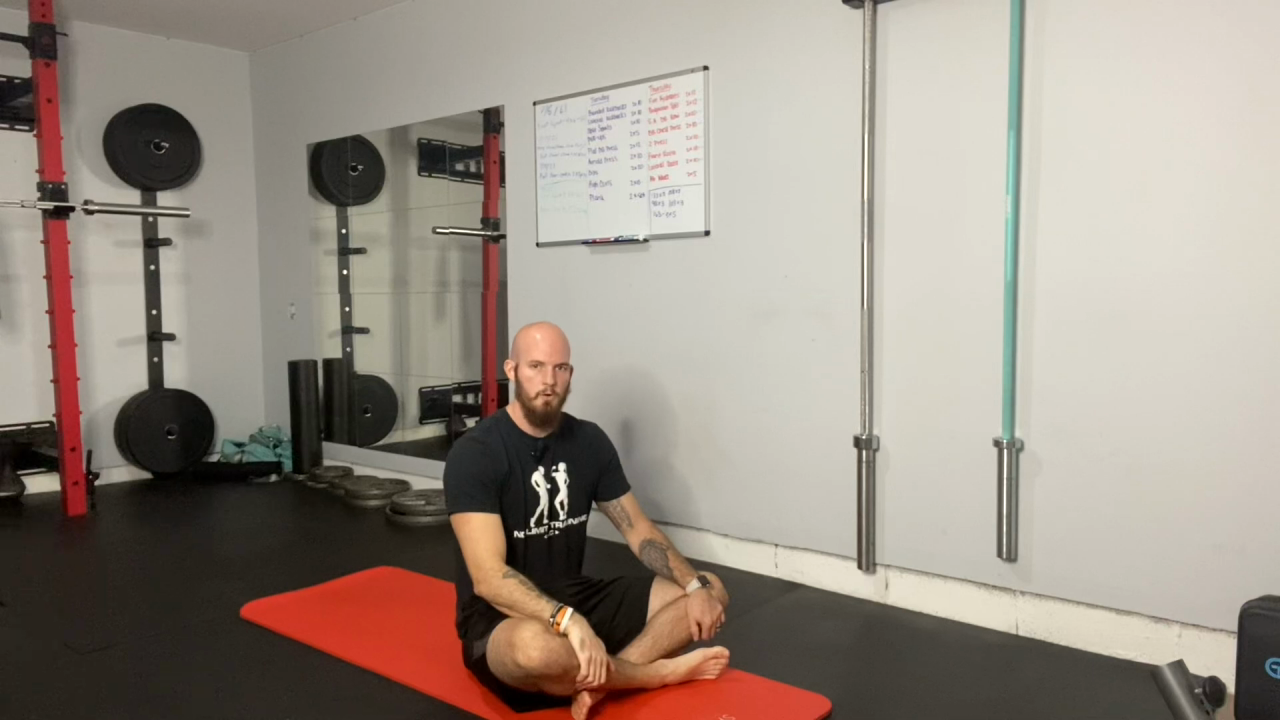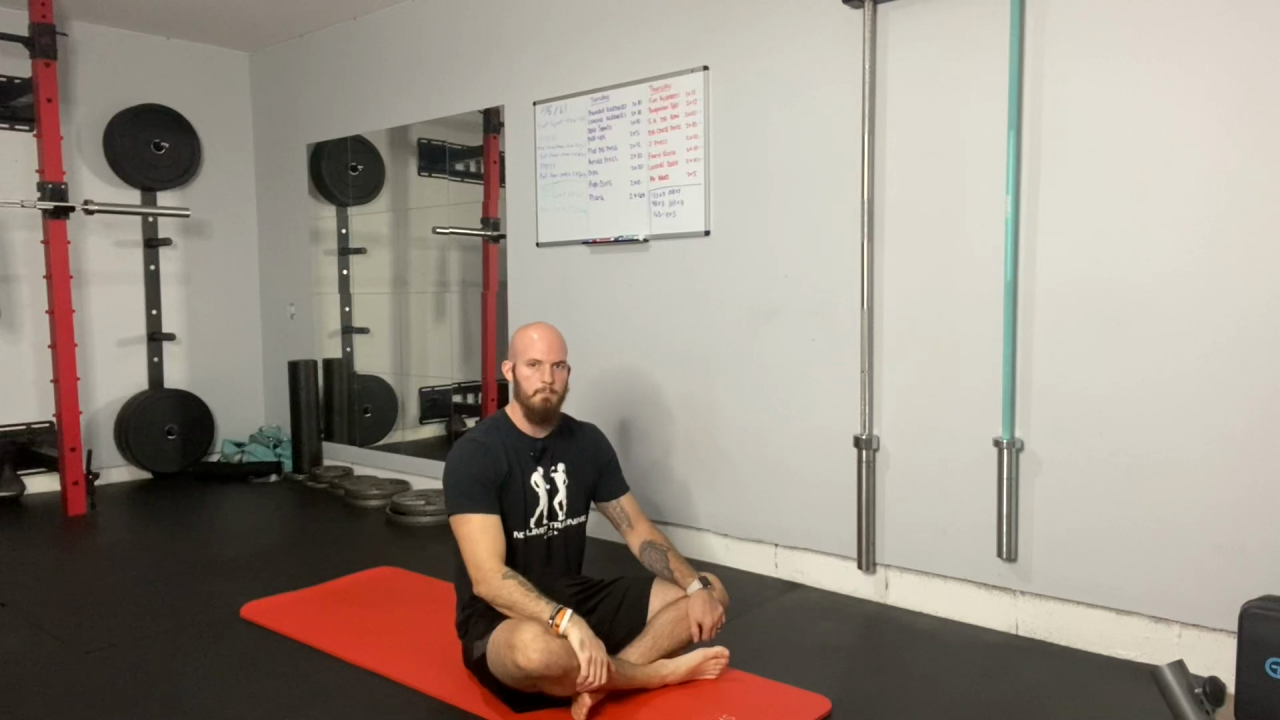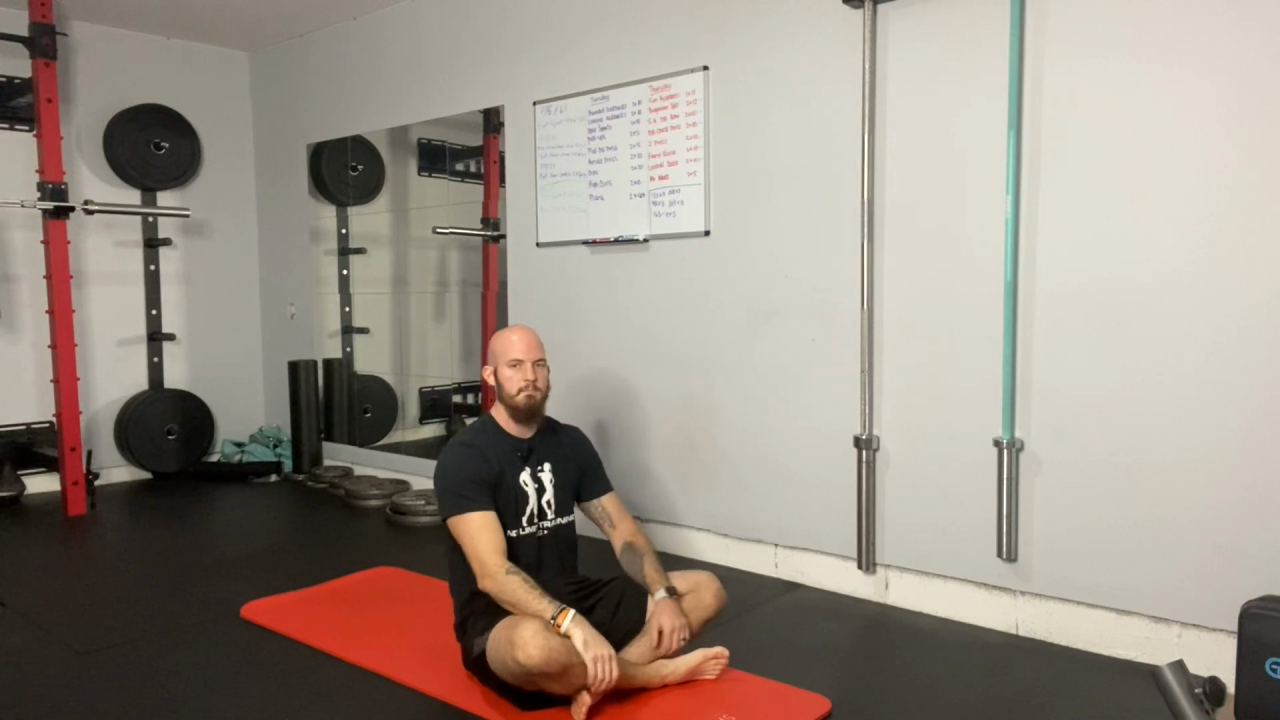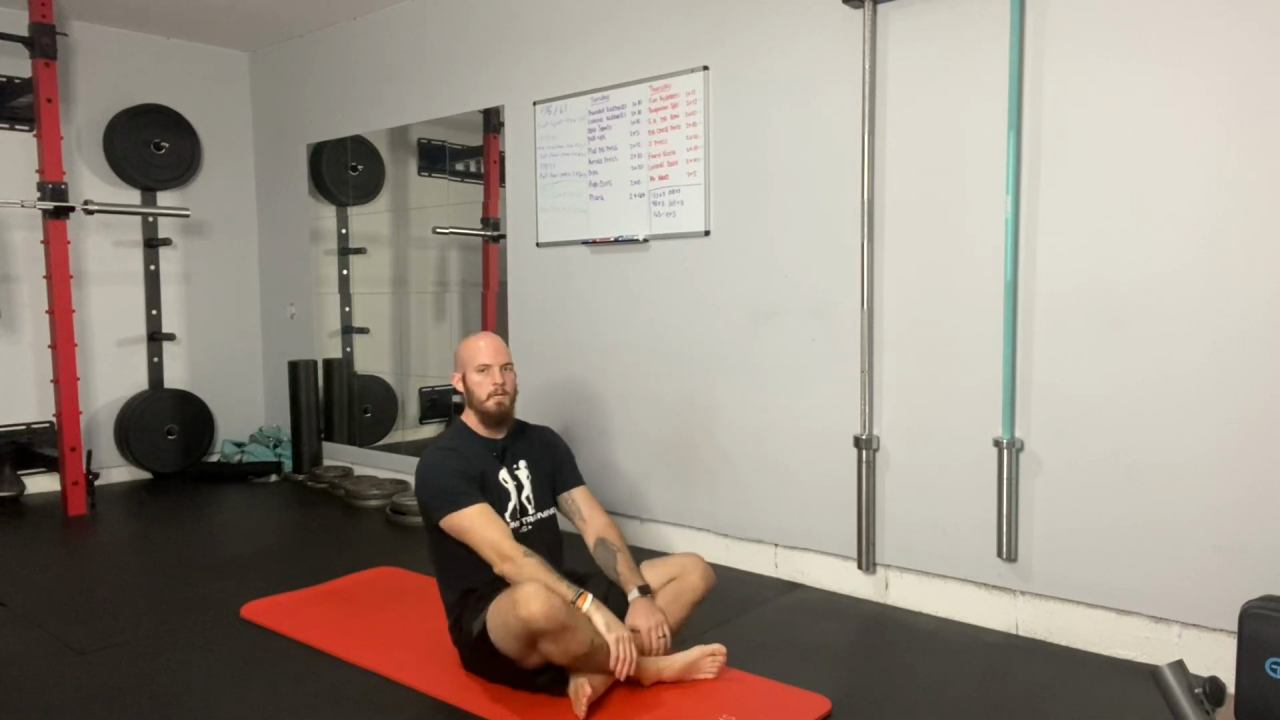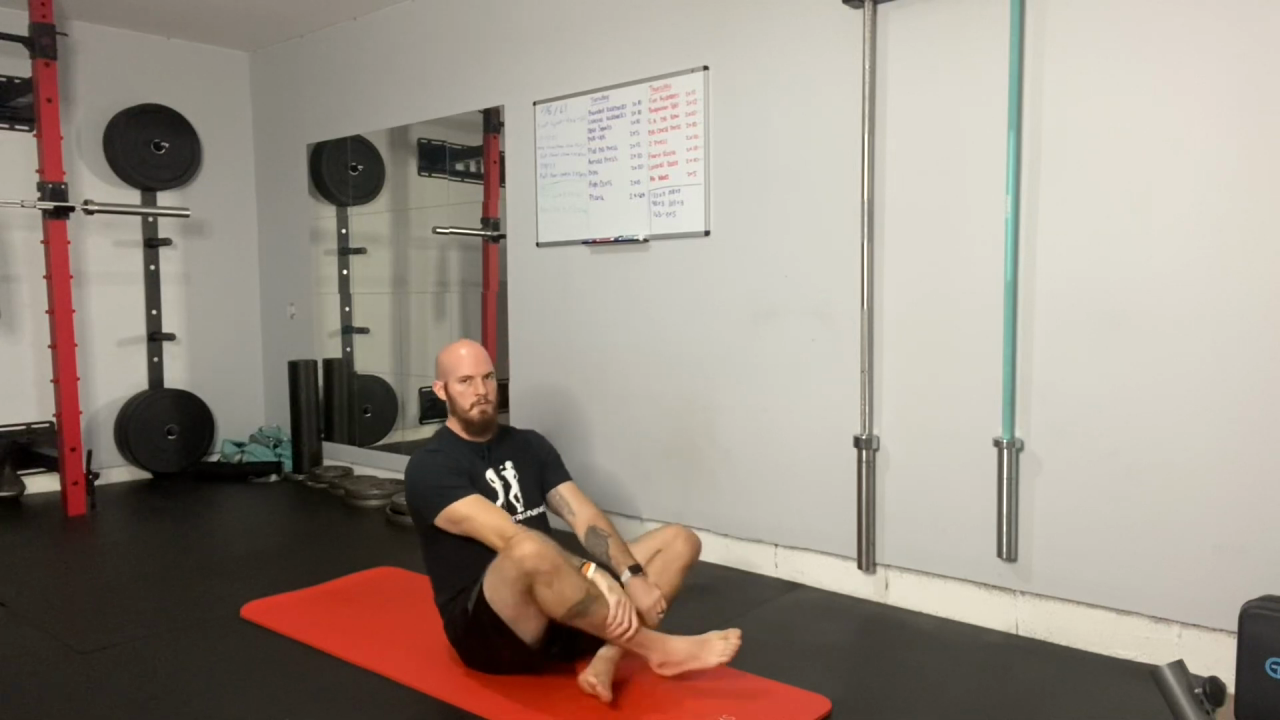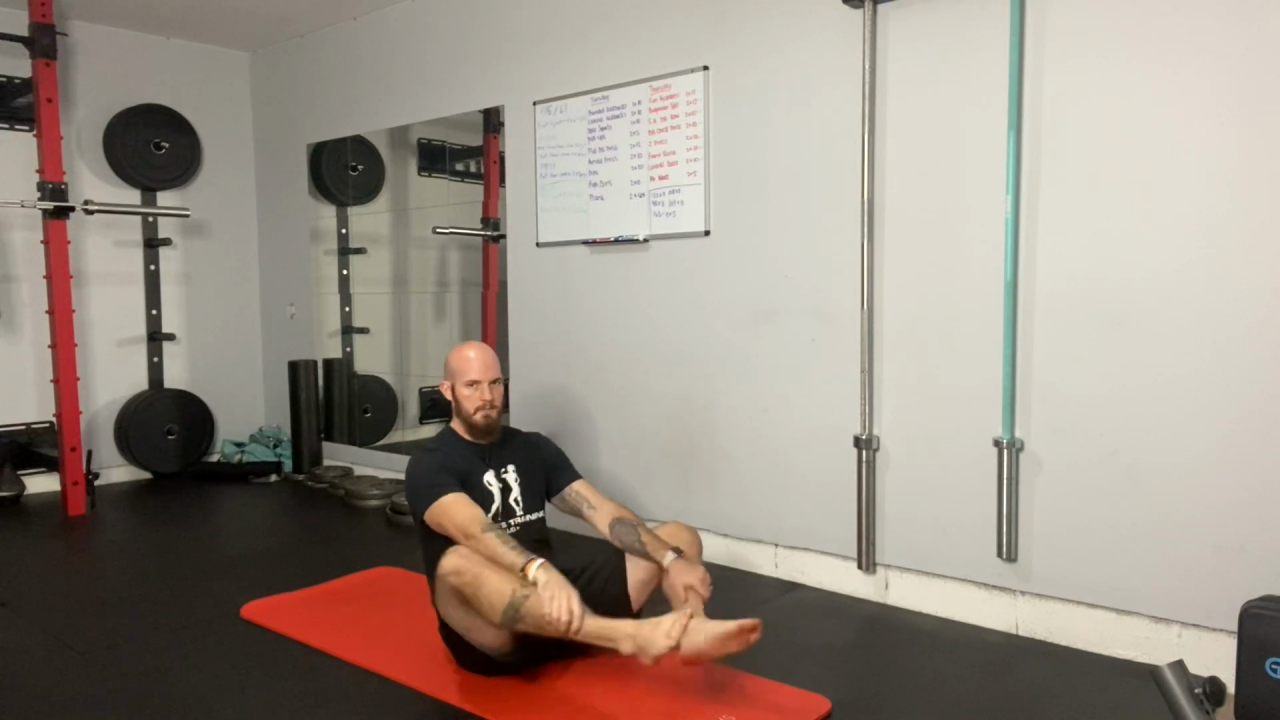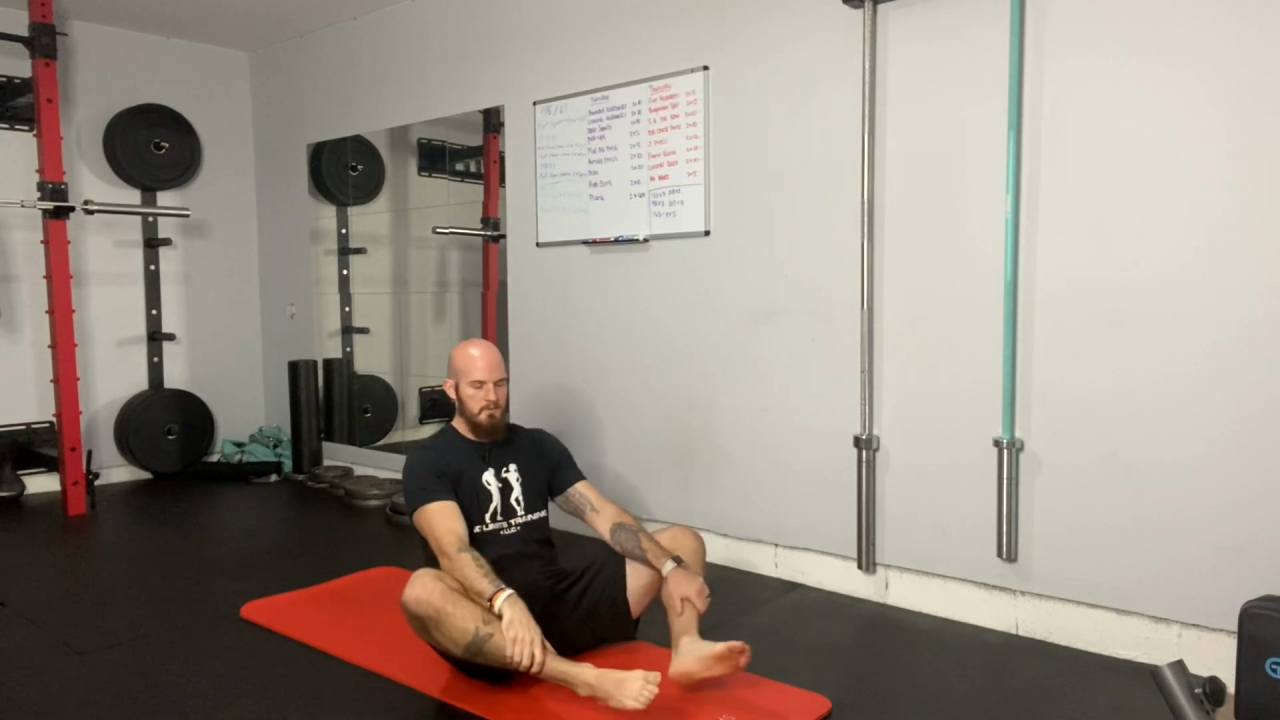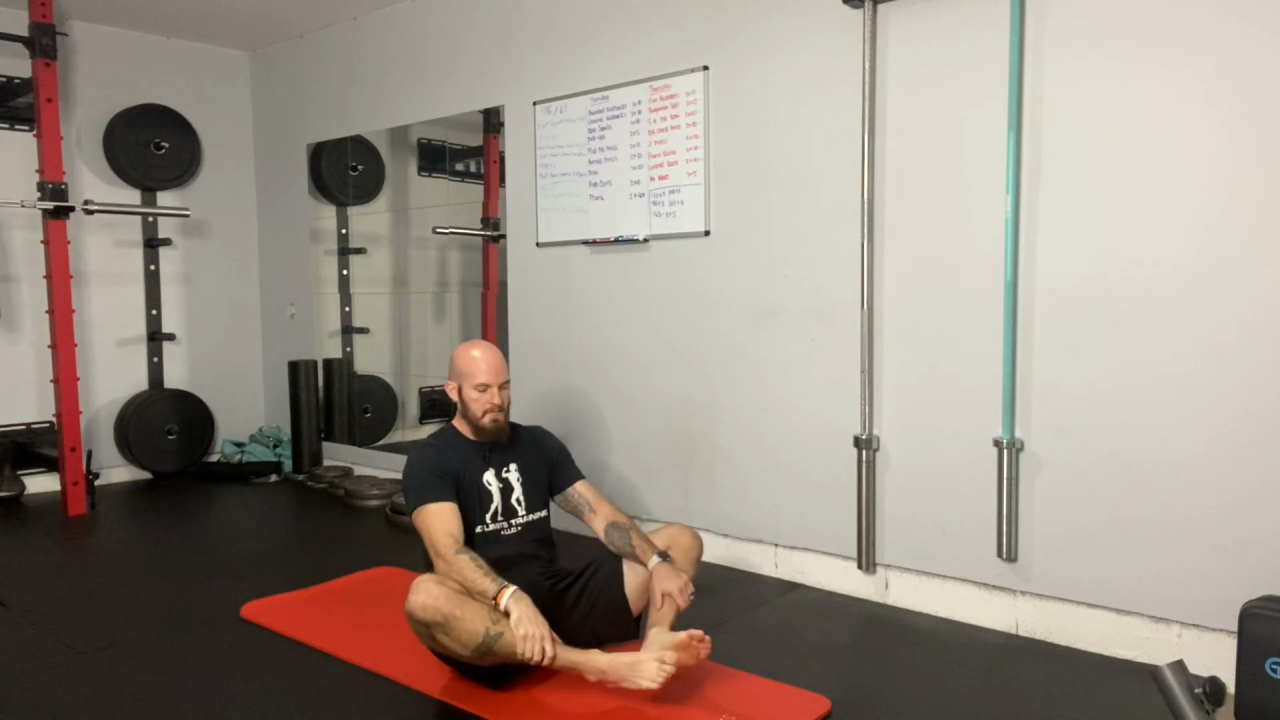
dt=0.4s
person 1, frame 1
left shoulder: (589, 441)
right shoulder: (475, 453)
left elbow: (638, 528)
right elbow: (489, 578)
left wrist: (694, 585)
right wrist: (568, 621)
left hip: (576, 595)
right hip: (501, 617)
left knee: (711, 591)
right knee: (534, 647)
left ankle: (599, 678)
right ankle: (658, 671)
person 1, frame 2
left shoulder: (587, 441)
right shoulder: (475, 454)
left elbow: (637, 529)
right elbow: (487, 578)
left wrist: (695, 586)
right wrist: (566, 623)
left hip: (574, 596)
right hip: (501, 618)
left knee: (711, 593)
right knee: (535, 650)
left ankle: (600, 680)
right ankle: (658, 671)
person 1, frame 3
left shoulder: (570, 442)
right shoulder: (465, 456)
left elbow: (622, 528)
right elbow: (492, 573)
left wrist: (665, 594)
right wrist: (571, 624)
left hip: (570, 595)
right hip: (498, 619)
left knee: (706, 591)
right knee: (536, 645)
left ankle: (599, 679)
right ankle: (655, 672)
person 1, frame 4
left shoulder: (543, 442)
right shoulder: (443, 462)
left elbow: (595, 524)
right elbow: (505, 558)
left wrist: (639, 595)
right wrist: (591, 608)
left hip: (557, 594)
right hip: (488, 619)
left knee: (694, 571)
right knee: (536, 603)
left ankle: (597, 673)
right ankle: (646, 667)
person 1, frame 5
left shoulder: (529, 444)
right shoulder: (430, 467)
left elbow: (585, 518)
right elbow: (508, 538)
left wrist: (633, 576)
right wrist: (594, 575)
left hip: (555, 605)
right hip: (487, 626)
left knee: (678, 539)
right knee: (532, 551)
left ankle: (606, 658)
right ankle: (656, 649)
person 1, frame 6
left shoulder: (534, 448)
right shoulder: (430, 465)
left elbow: (603, 514)
right elbow: (476, 533)
left wrist: (673, 559)
right wrist: (539, 571)
left hip: (553, 601)
right hip: (490, 632)
left knee: (680, 537)
right knee: (457, 564)
left ankle: (694, 636)
right ankle: (626, 636)
person 1, frame 7
left shoulder: (537, 445)
right shoulder: (429, 462)
left elbow: (604, 516)
right elbow: (453, 550)
left wrist: (671, 567)
right wrist: (507, 603)
left hip: (558, 597)
right hip: (487, 617)
left knee: (682, 541)
right knee: (421, 591)
left ankle: (686, 650)
right ankle: (584, 677)
person 1, frame 8
left shoulder: (538, 443)
right shoulder: (430, 461)
left elbow: (601, 515)
right elbow: (449, 553)
left wrist: (658, 563)
right wrist: (511, 598)
left hip: (558, 596)
right hip: (489, 614)
left knee: (681, 539)
right knee: (425, 598)
left ankle: (655, 643)
right ankle: (592, 663)
